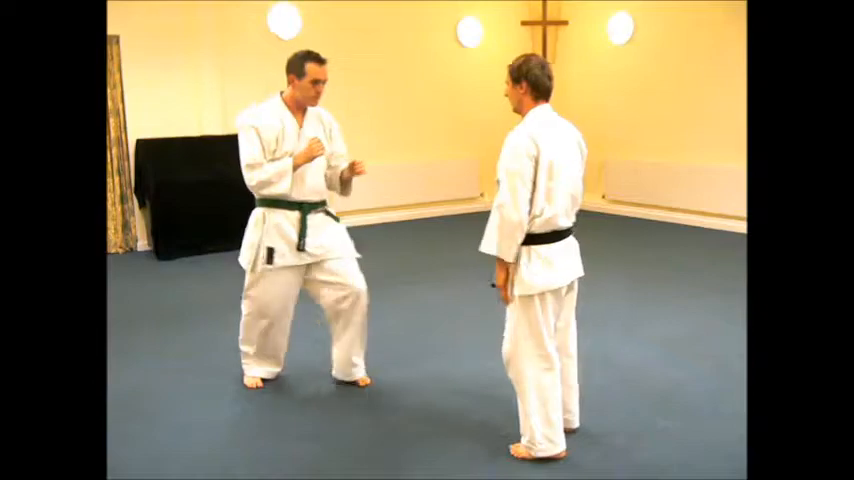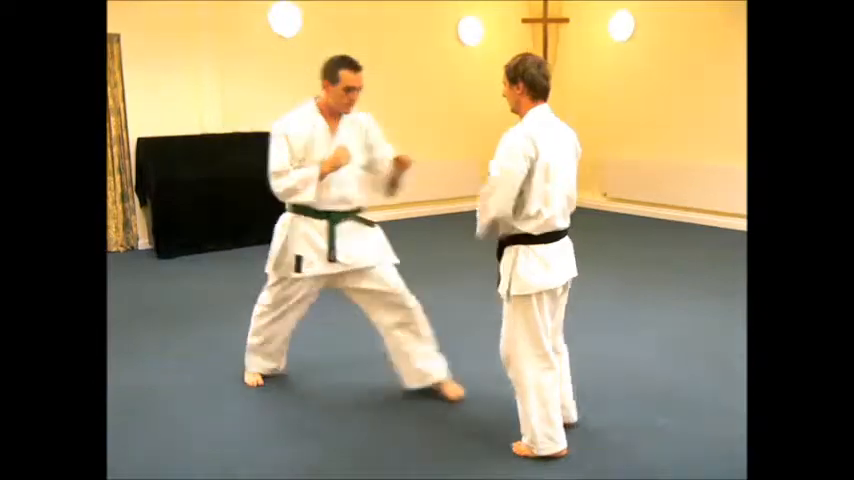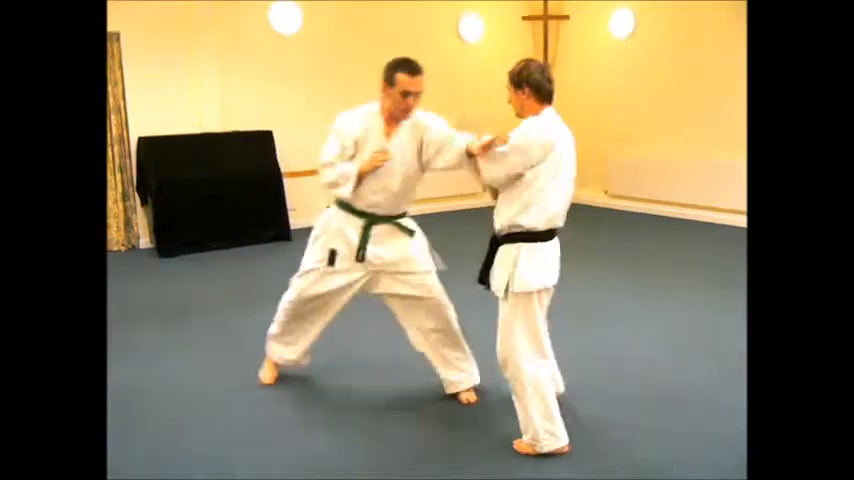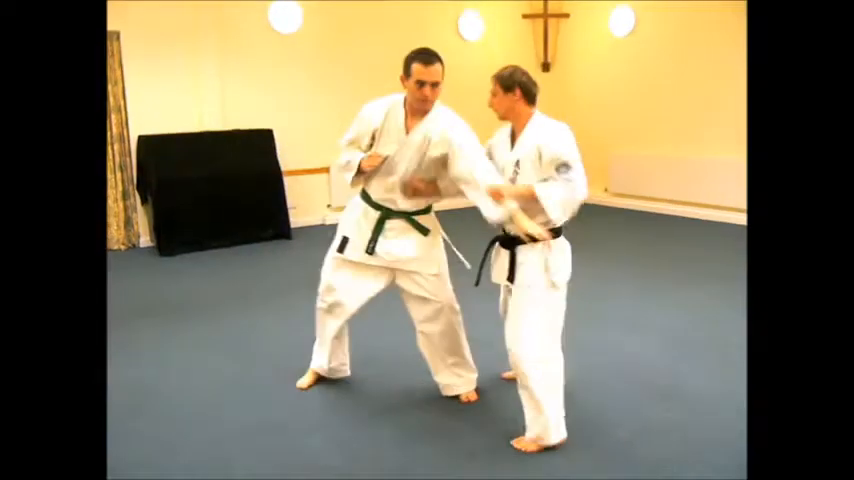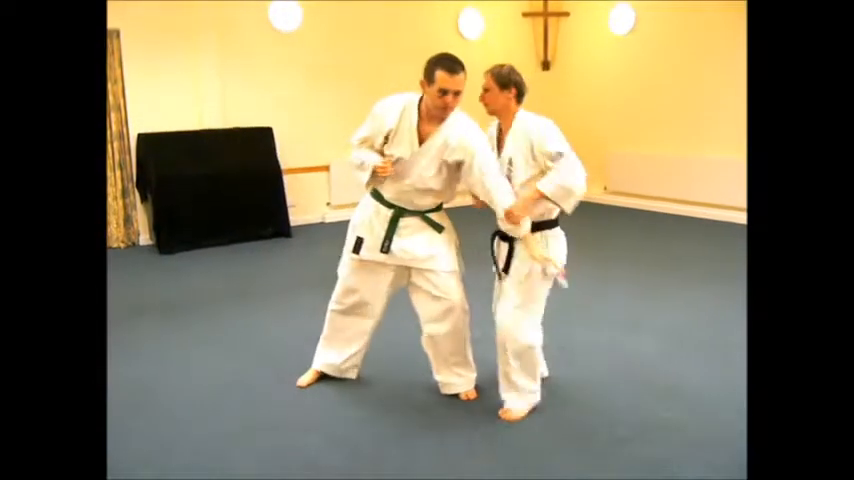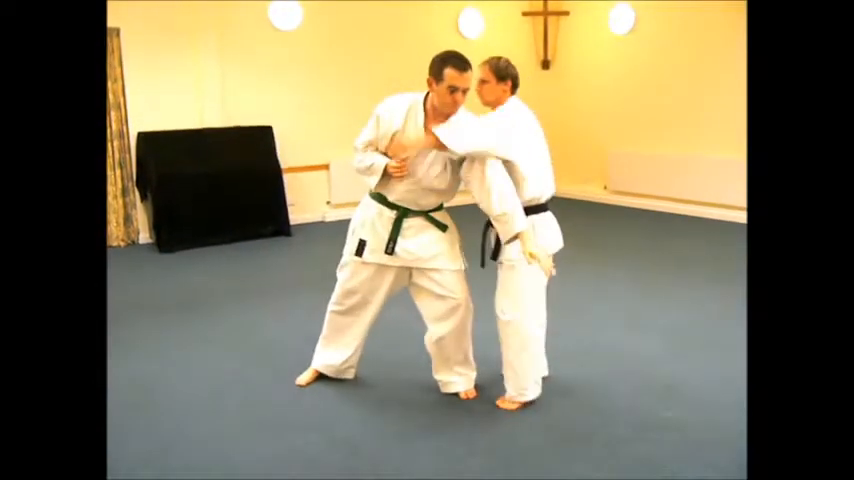
dt=0.2s
person 1, frame 1
left shoulder: (523, 137)
right shoulder: (570, 131)
left elbow: (512, 208)
left wrist: (503, 262)
left hip: (536, 256)
right hip: (565, 249)
left knee: (529, 351)
right knee: (561, 343)
left ankle: (545, 441)
right ankle: (565, 416)
person 1, frame 2
left shoulder: (520, 138)
right shoulder: (564, 132)
left elbow: (497, 202)
left wrist: (483, 216)
left hip: (530, 257)
right hip: (559, 249)
left knee: (527, 351)
right knee: (551, 342)
left ankle: (546, 440)
right ankle: (562, 411)
person 1, frame 3
left shoulder: (538, 132)
right shoulder: (550, 131)
left elbow: (492, 169)
right elbow: (506, 174)
left wrist: (479, 155)
right wrist: (491, 153)
left hip: (525, 254)
right hip: (536, 248)
left knee: (521, 348)
right knee: (529, 335)
left ankle: (547, 436)
right ankle: (548, 385)
person 1, frame 4
left shoulder: (552, 134)
right shoulder: (501, 137)
left elbow: (574, 187)
left wrist: (519, 192)
left hip: (542, 253)
right hip: (512, 249)
left knee: (531, 342)
right knee: (515, 324)
left ankle: (546, 430)
right ankle: (525, 371)
person 1, frame 5
left shoulder: (538, 129)
right shoulder: (492, 133)
left elbow: (571, 173)
left wrist: (530, 199)
right wrist: (480, 193)
left hip: (539, 242)
right hip: (509, 241)
left knee: (514, 321)
right knee: (508, 315)
left ankle: (522, 394)
right ankle: (531, 367)
person 1, frame 6
left shoulder: (513, 116)
right shoulder: (502, 118)
left elbow: (476, 137)
left hip: (529, 228)
left knee: (516, 308)
right knee: (522, 305)
left ankle: (522, 386)
right ankle: (532, 367)
person 2, frame 1
left shoulder: (324, 120)
right shoulder: (257, 120)
left elbow: (331, 175)
right elbow: (255, 178)
left wrist: (346, 173)
right wrist: (296, 160)
left hip: (320, 222)
right hip: (276, 225)
left knee: (351, 292)
right knee: (267, 304)
left ankle: (349, 367)
right ankle: (259, 365)
person 2, frame 2
left shoulder: (362, 123)
right shoulder: (289, 126)
left elbow: (381, 170)
right elbow: (282, 184)
left wrist: (396, 167)
right wrist: (323, 168)
left hip: (355, 230)
right hip: (307, 231)
left knee: (396, 300)
right knee: (281, 302)
left ankle: (432, 373)
right ankle: (260, 362)
person 2, frame 3
left shoulder: (424, 125)
right shoulder: (351, 122)
left elbow: (449, 147)
right elbow: (329, 174)
left wrist: (473, 148)
right wrist: (363, 167)
left hip: (395, 233)
right hip: (346, 227)
left knee: (432, 305)
right knee: (307, 295)
left ankle: (461, 378)
right ankle: (278, 354)
person 2, frame 4
left shoulder: (450, 128)
right shoulder: (376, 112)
left elbow: (478, 174)
right elbow: (347, 153)
left wrist: (510, 213)
right wrist: (361, 163)
left hip: (415, 229)
right hip: (367, 219)
left knee: (437, 308)
right knee: (335, 294)
left ankle: (458, 379)
right ankle: (326, 364)
person 2, frame 5
left shoulder: (466, 134)
right shoulder: (390, 110)
left elbow: (494, 184)
right elbow: (361, 147)
left wrist: (523, 230)
right wrist: (373, 165)
left hip: (425, 227)
right hip: (378, 217)
left knee: (448, 305)
right knee: (354, 297)
left ankle: (456, 378)
right ankle: (329, 363)
person 2, frame 6
right shoulder: (393, 110)
left elbow: (494, 186)
right elbow: (362, 152)
left wrist: (522, 237)
right wrist: (385, 166)
left hip: (428, 227)
right hip: (380, 218)
left knee: (452, 304)
right knee: (352, 296)
left ankle: (456, 376)
right ankle: (327, 362)
